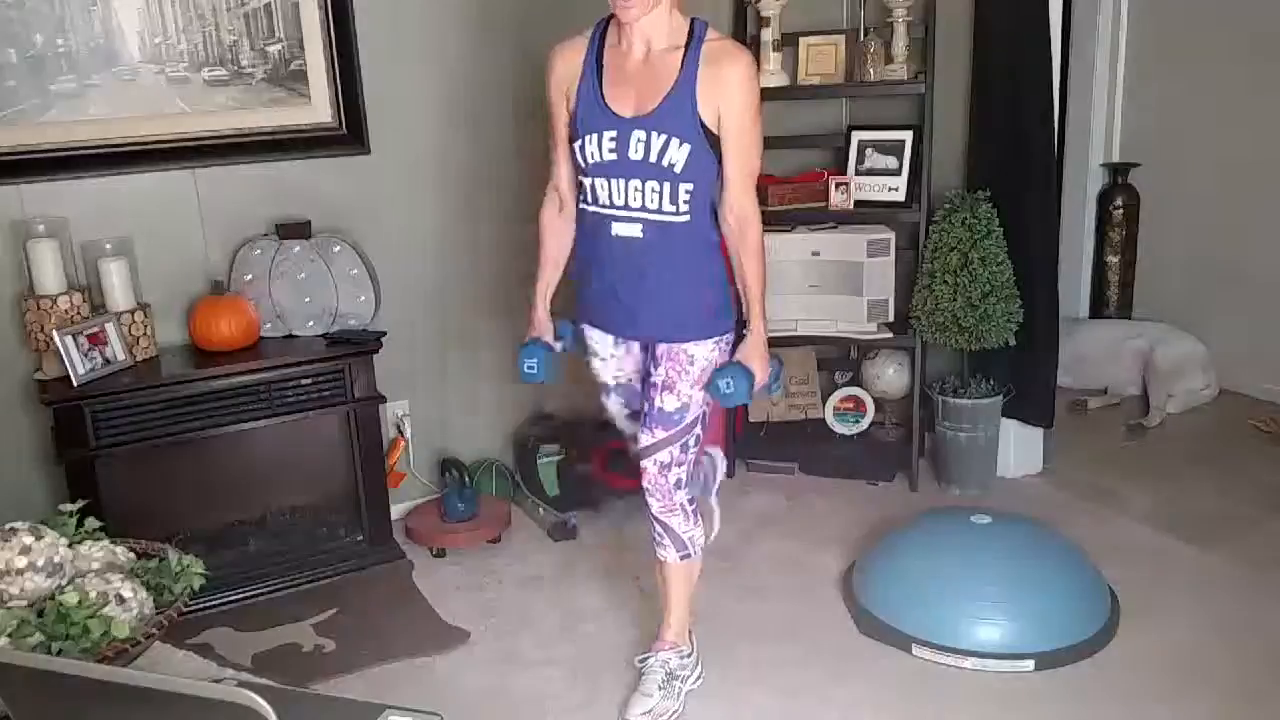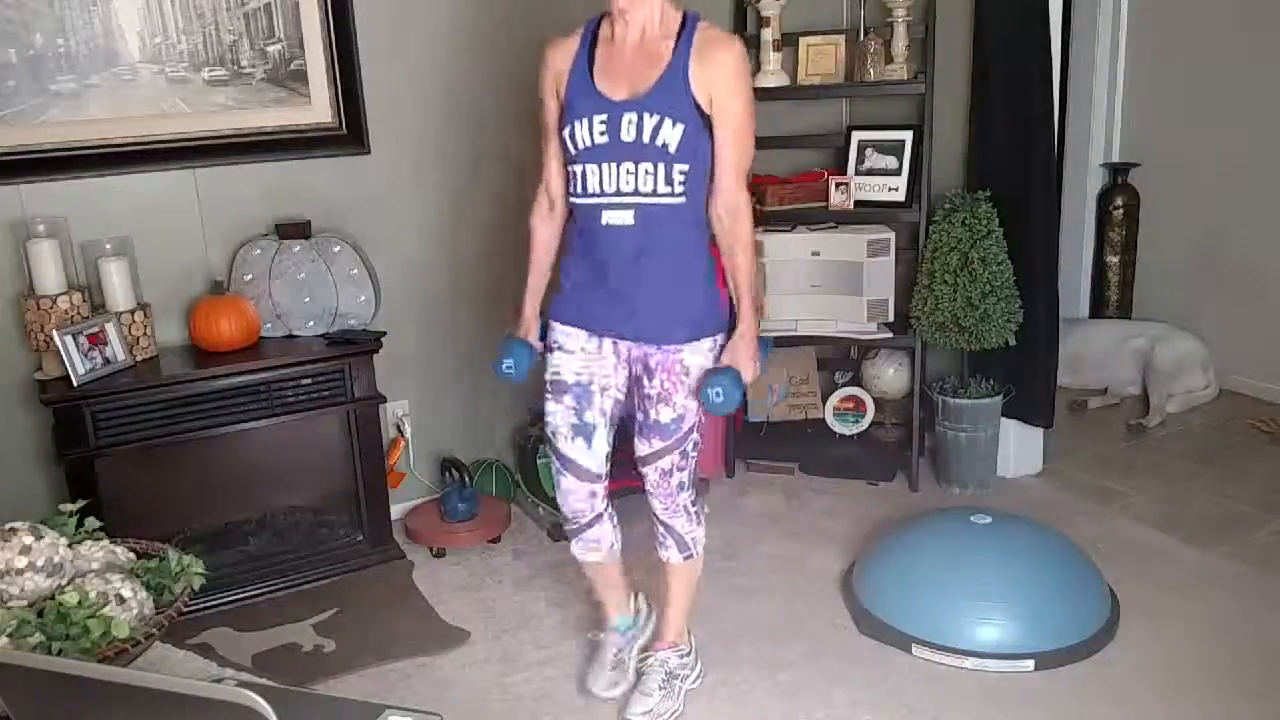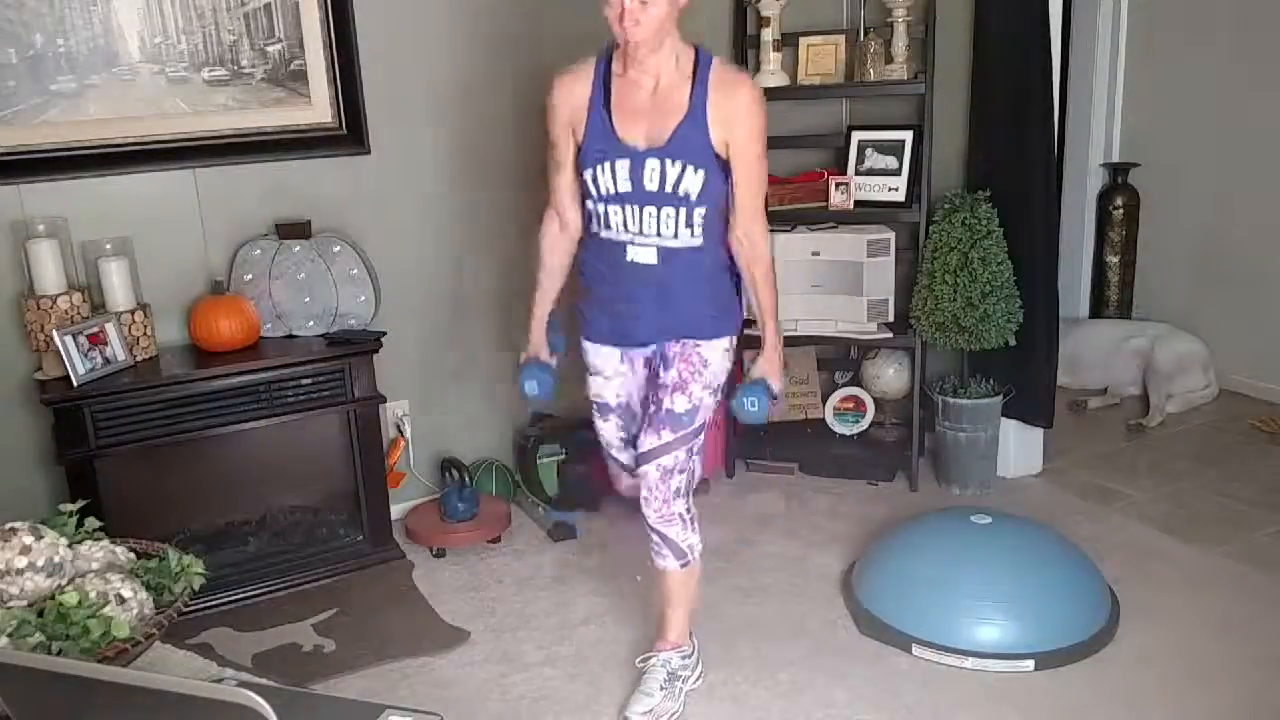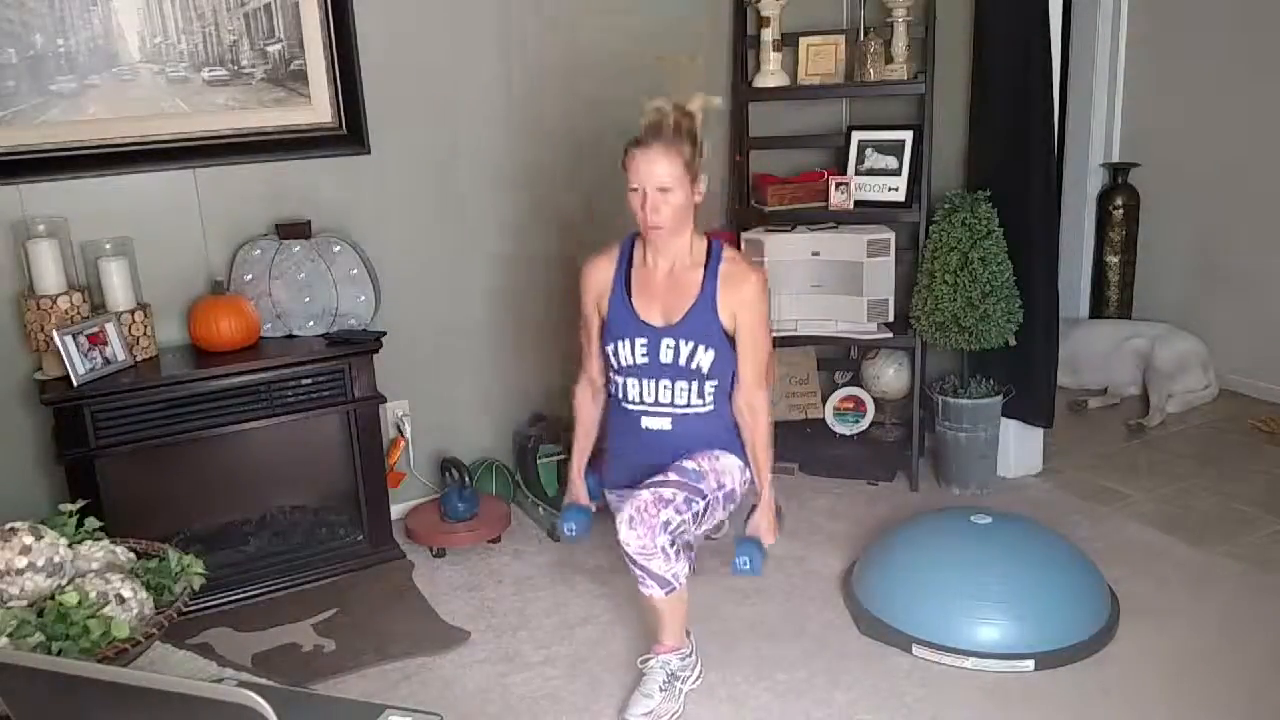
dt=0.5s
person 1, frame 1
left shoulder: (722, 64)
right shoulder: (571, 62)
left elbow: (739, 206)
right elbow: (561, 194)
left wrist: (756, 328)
right wrist: (540, 301)
left hip: (691, 325)
right hip: (614, 314)
left knee: (662, 482)
right knee: (642, 454)
left ankle: (676, 652)
right ankle: (699, 468)
person 1, frame 2
right shoulder: (564, 57)
left elbow: (729, 203)
right elbow: (553, 198)
left wrist: (747, 329)
right wrist: (527, 310)
left hip: (678, 321)
right hip: (582, 318)
left knee: (667, 483)
right knee: (575, 487)
left ankle: (673, 650)
right ankle: (621, 618)
person 1, frame 3
left shoulder: (728, 93)
right shoulder: (573, 91)
left elbow: (749, 226)
right elbow: (561, 216)
left wrist: (771, 339)
right wrist: (537, 319)
left hip: (697, 327)
right hip: (608, 325)
left knee: (660, 486)
right knee: (619, 469)
left ankle: (676, 647)
person 1, frame 4
left shoulder: (735, 279)
right shoulder: (602, 272)
left elbow: (752, 393)
right elbow: (591, 379)
left wrist: (765, 496)
right wrist: (576, 473)
left hip: (712, 453)
right hip: (632, 456)
left knee: (644, 527)
left ankle: (674, 655)
right ankle: (699, 520)
